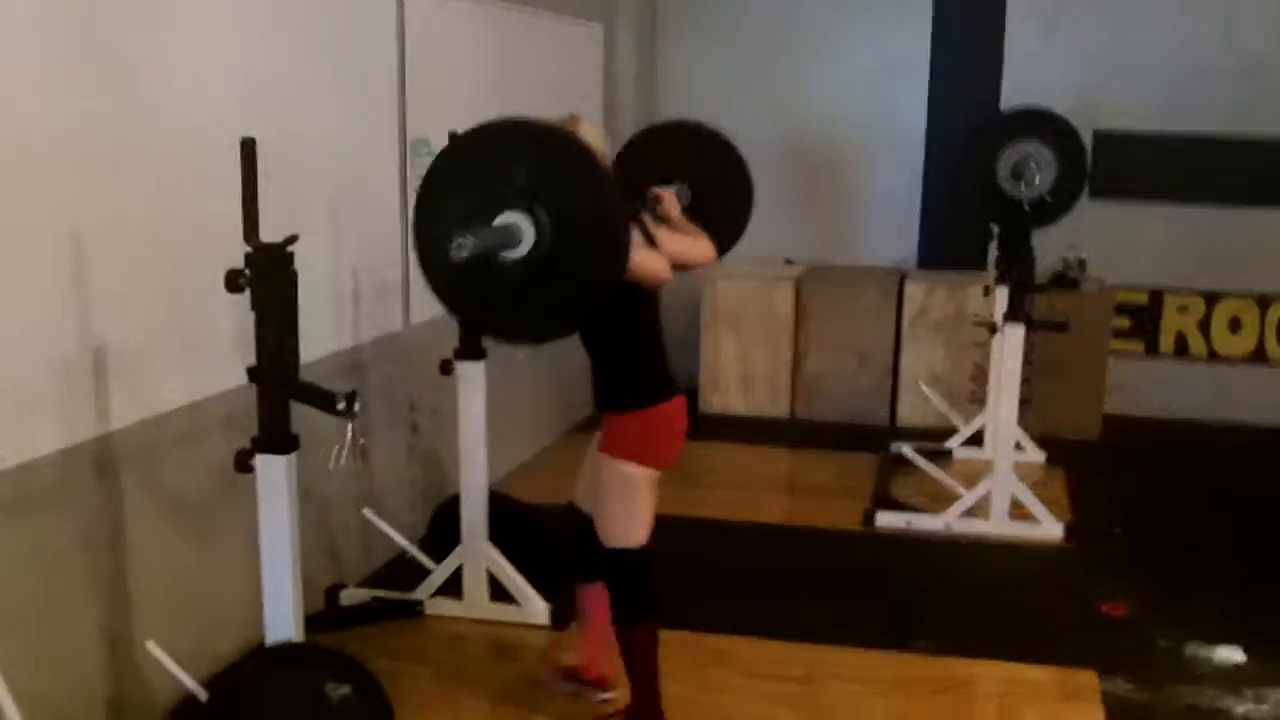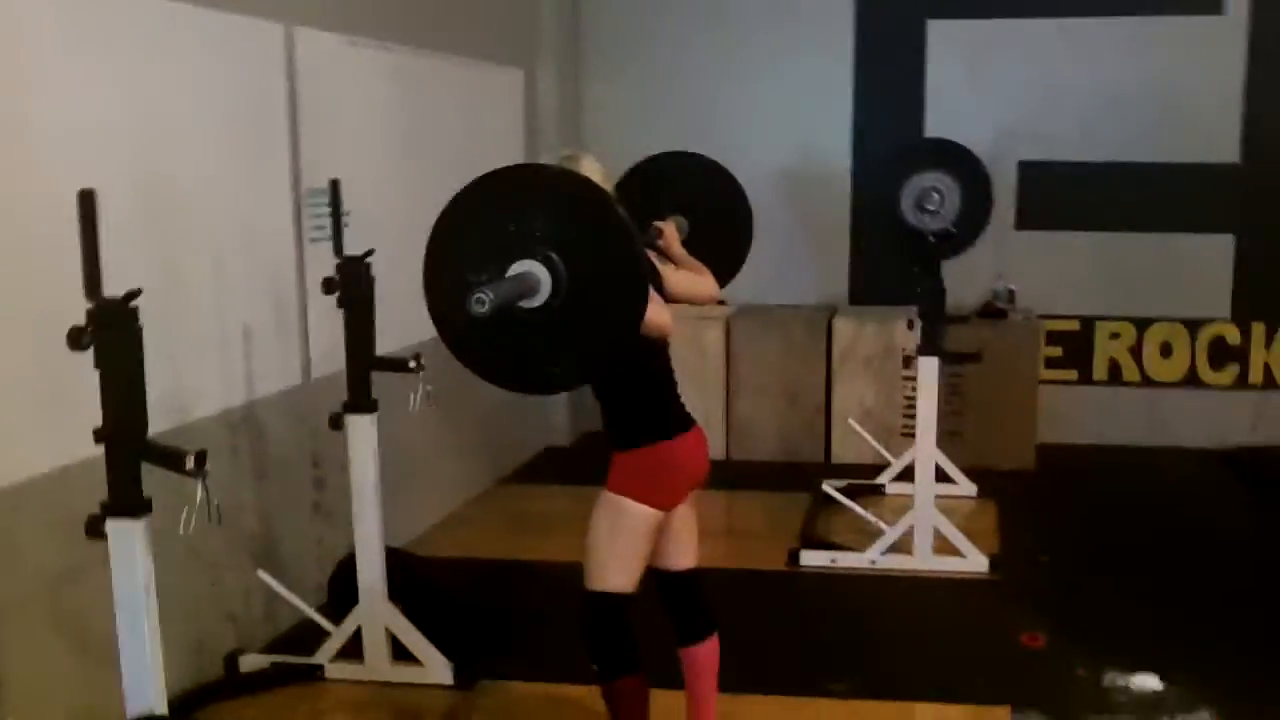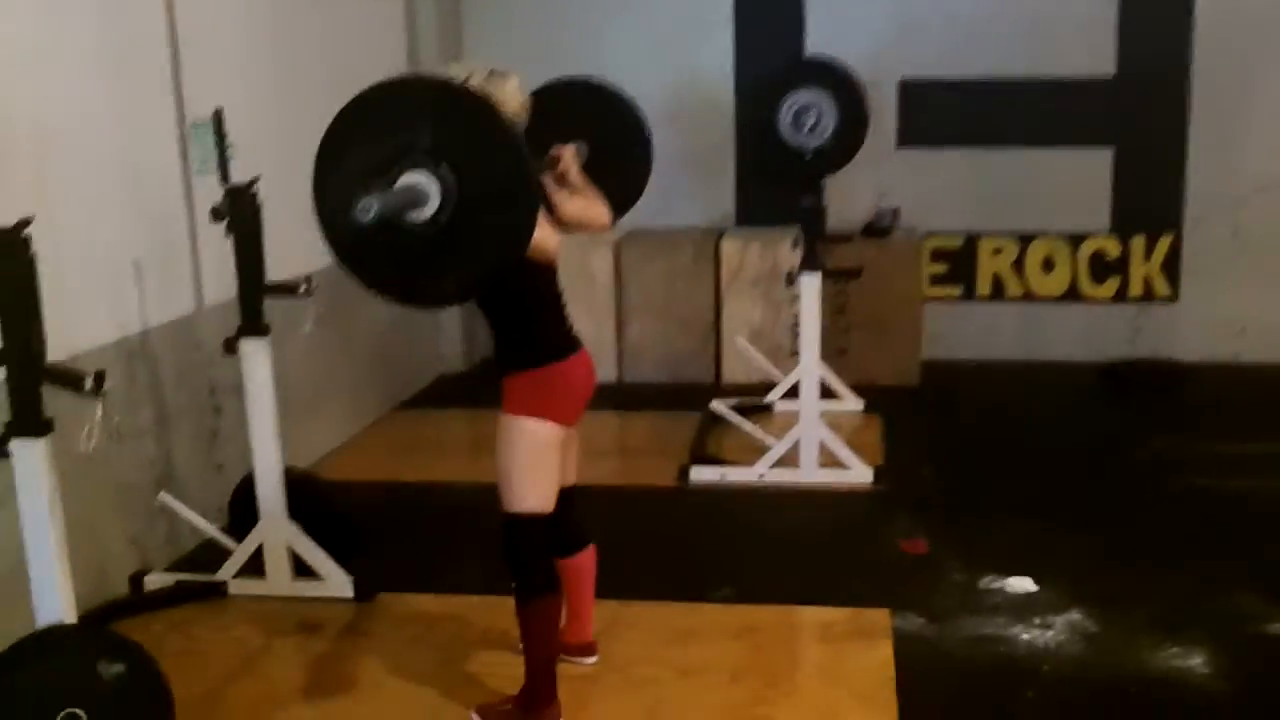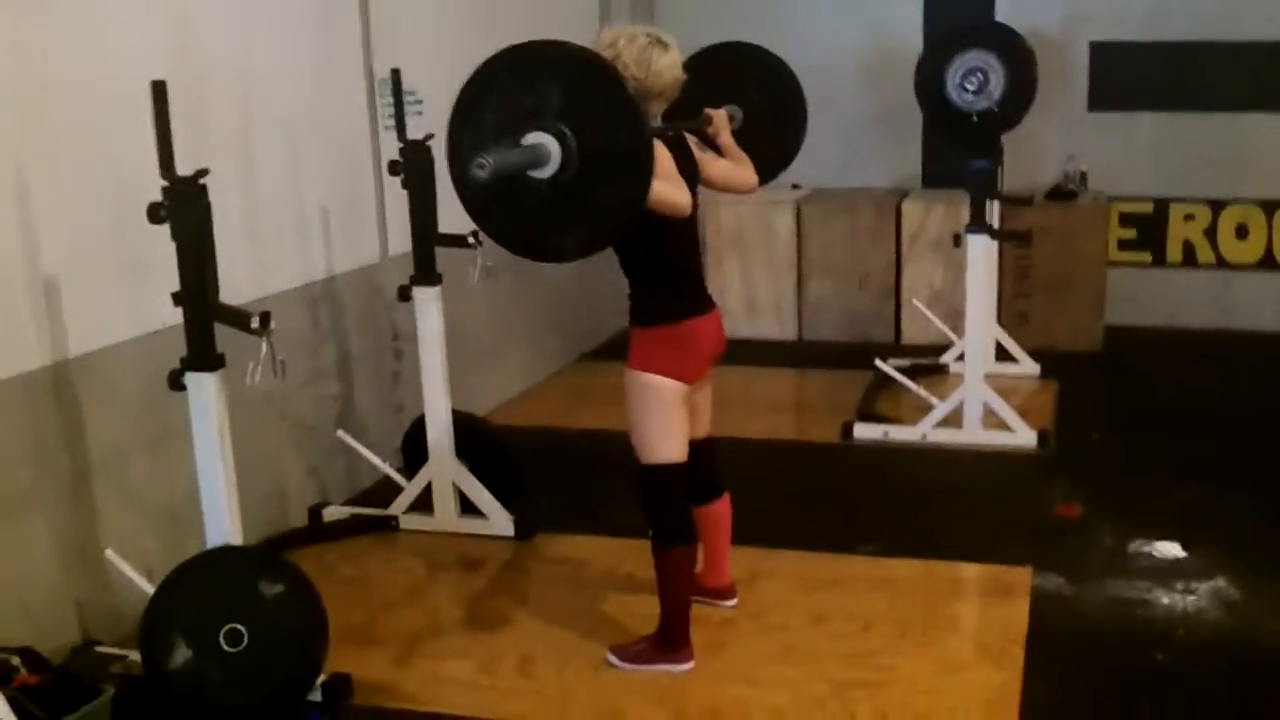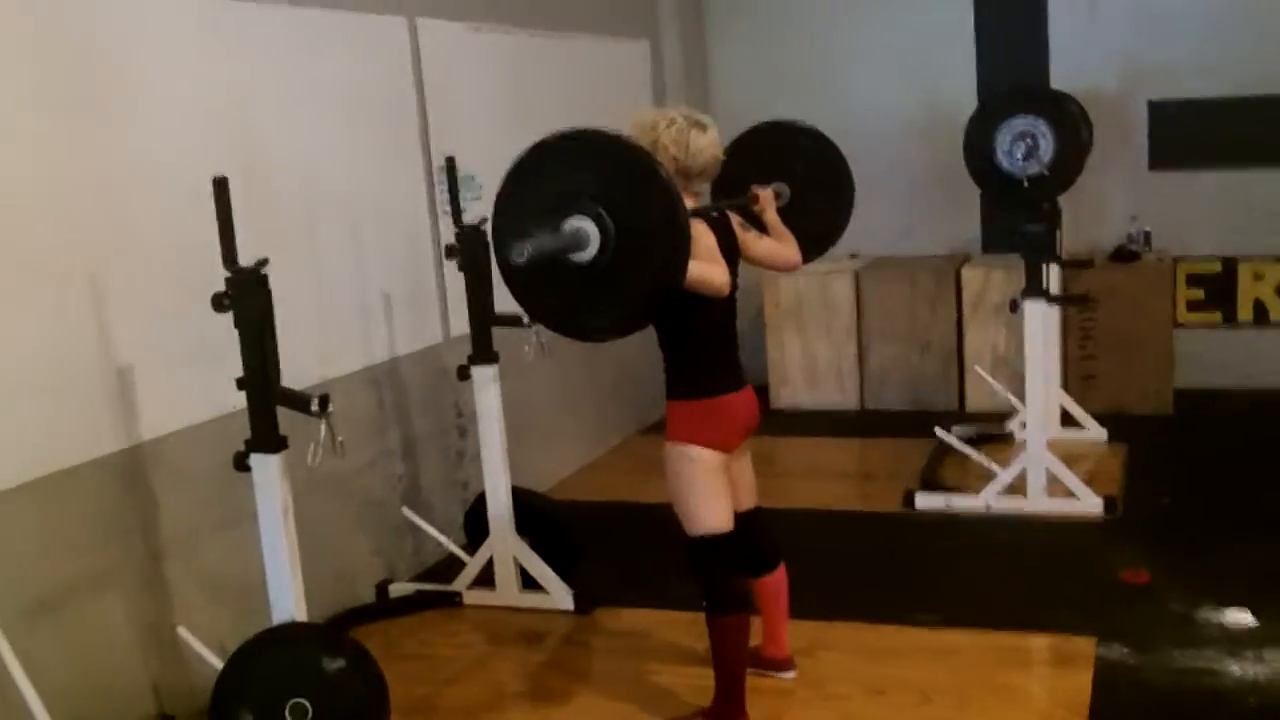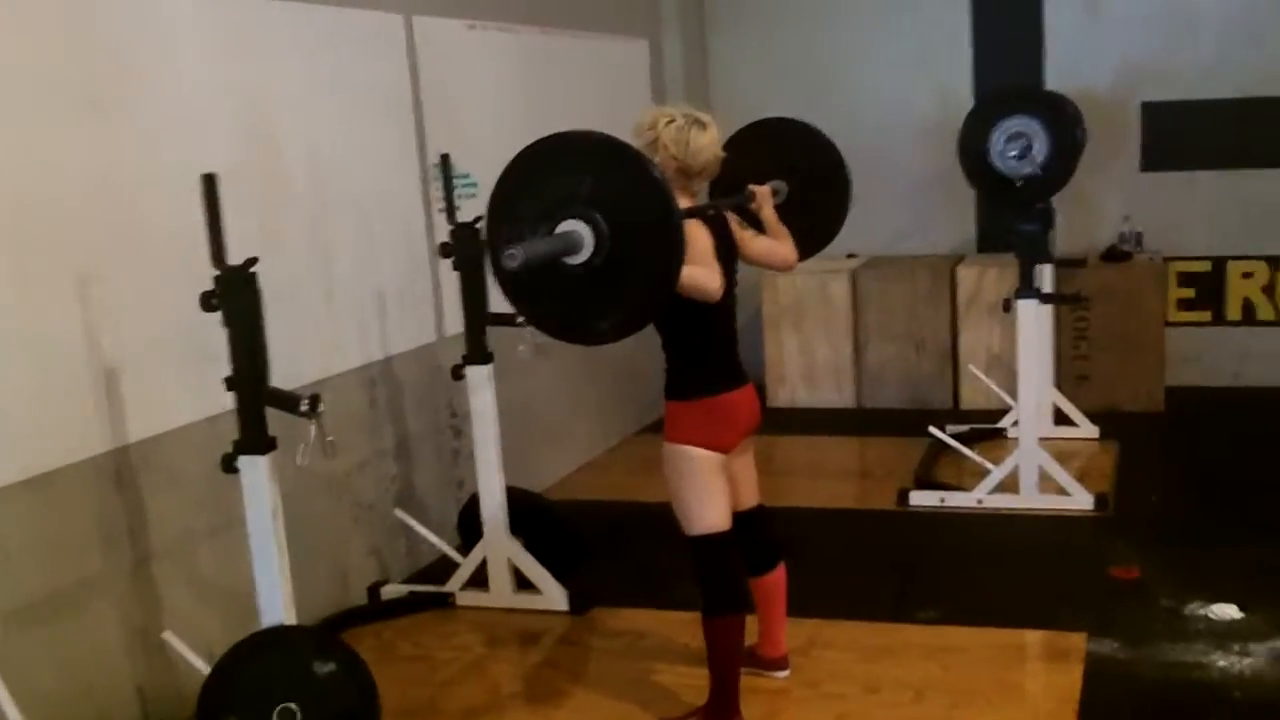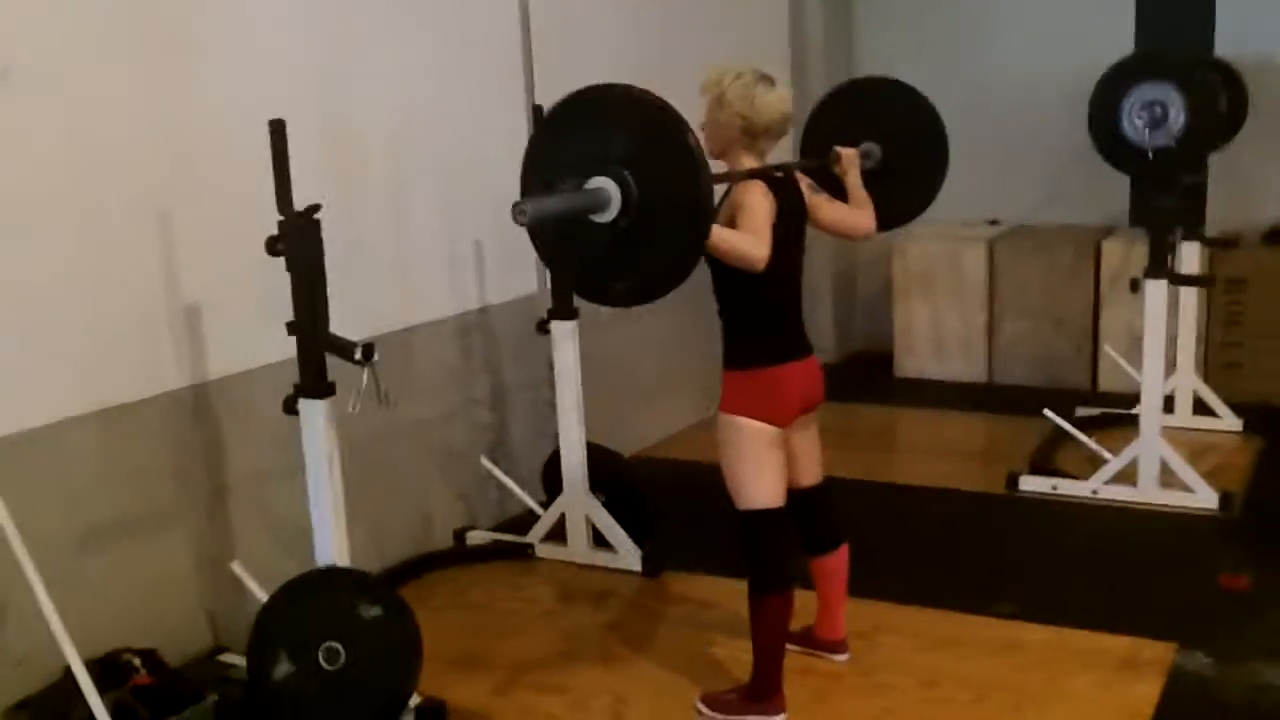
dt=0.7s
person 1, frame 1
right shoulder: (633, 220)
left elbow: (657, 269)
right elbow: (704, 250)
right wrist: (672, 213)
left hip: (638, 418)
right hip: (647, 406)
left knee: (625, 563)
right knee: (589, 531)
right ankle: (594, 669)
person 1, frame 2
right shoulder: (642, 261)
left elbow: (658, 323)
right elbow: (708, 287)
right wrist: (671, 248)
left hip: (648, 462)
right hip: (682, 446)
left knee: (607, 615)
right knee: (684, 592)
person 1, frame 3
right shoulder: (529, 178)
left elbow: (546, 244)
right elbow: (600, 215)
right wrist: (570, 170)
left hip: (538, 380)
right hip: (566, 365)
left knee: (526, 538)
right knee: (559, 514)
right ankle: (577, 634)
person 1, frame 4
right shoulder: (678, 141)
left elbow: (676, 200)
right elbow: (745, 179)
right wrist: (722, 132)
left hip: (665, 336)
right hip: (700, 322)
left knee: (663, 486)
right knee: (697, 463)
left ankle: (672, 641)
right ankle: (717, 578)
person 1, frame 5
left shoulder: (679, 229)
right shoulder: (721, 222)
left elbow: (715, 280)
right elbow: (789, 256)
right wrist: (769, 212)
left hip: (700, 410)
right hip: (734, 397)
left knee: (714, 557)
right knee: (748, 532)
right ankle: (776, 650)
person 1, frame 6
left shoulder: (681, 228)
right shoulder: (720, 220)
left elbow: (708, 284)
right elbow: (785, 256)
right wrist: (765, 209)
left hip: (698, 411)
right hip: (735, 397)
left knee: (714, 557)
right knee: (751, 529)
right ankle: (771, 649)
person 1, frame 7
left shoulder: (748, 193)
right shoulder: (793, 184)
left elbow: (754, 253)
right elbow: (863, 224)
right wrist: (851, 174)
left hip: (758, 383)
right hip: (799, 369)
left knee: (764, 534)
right knee: (813, 506)
right ankle: (830, 632)
